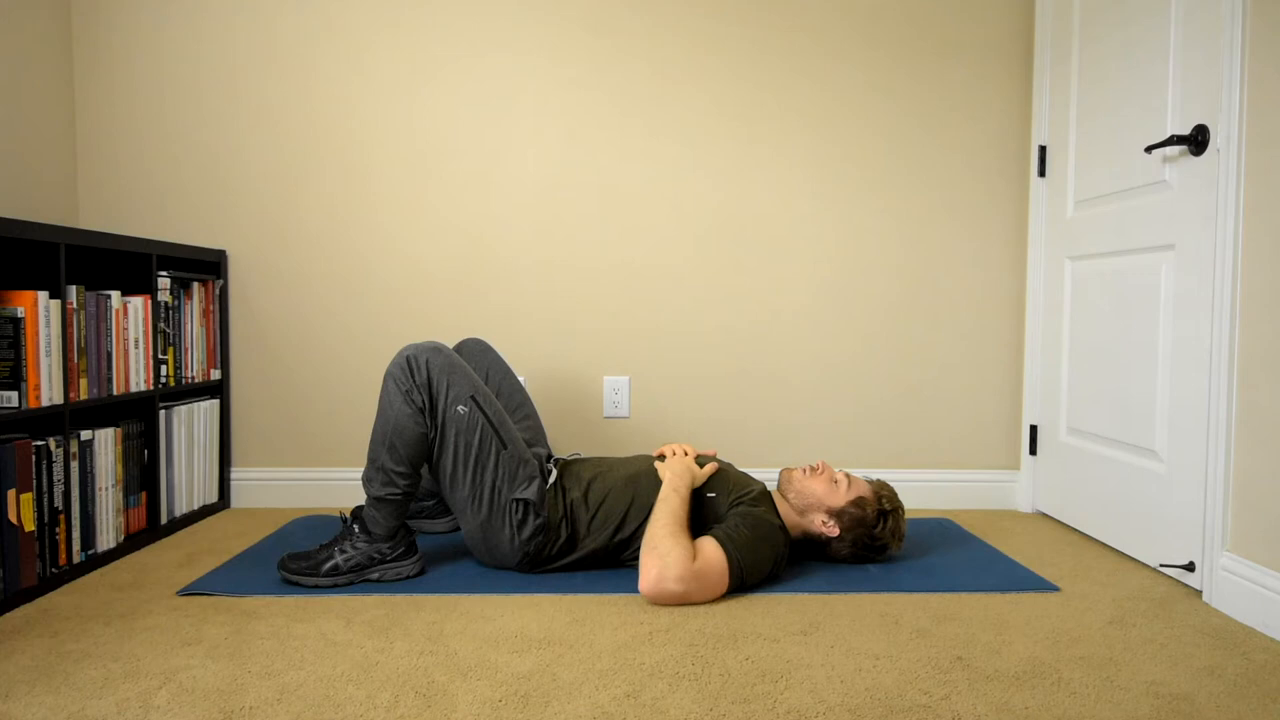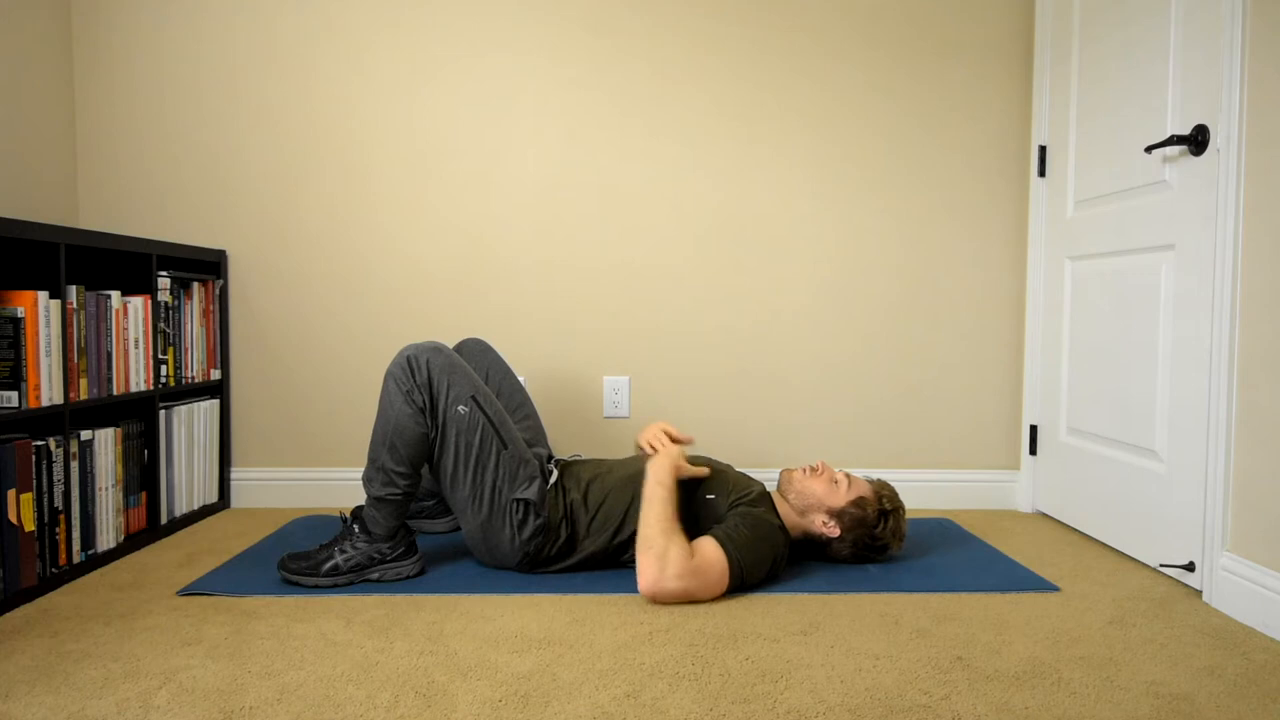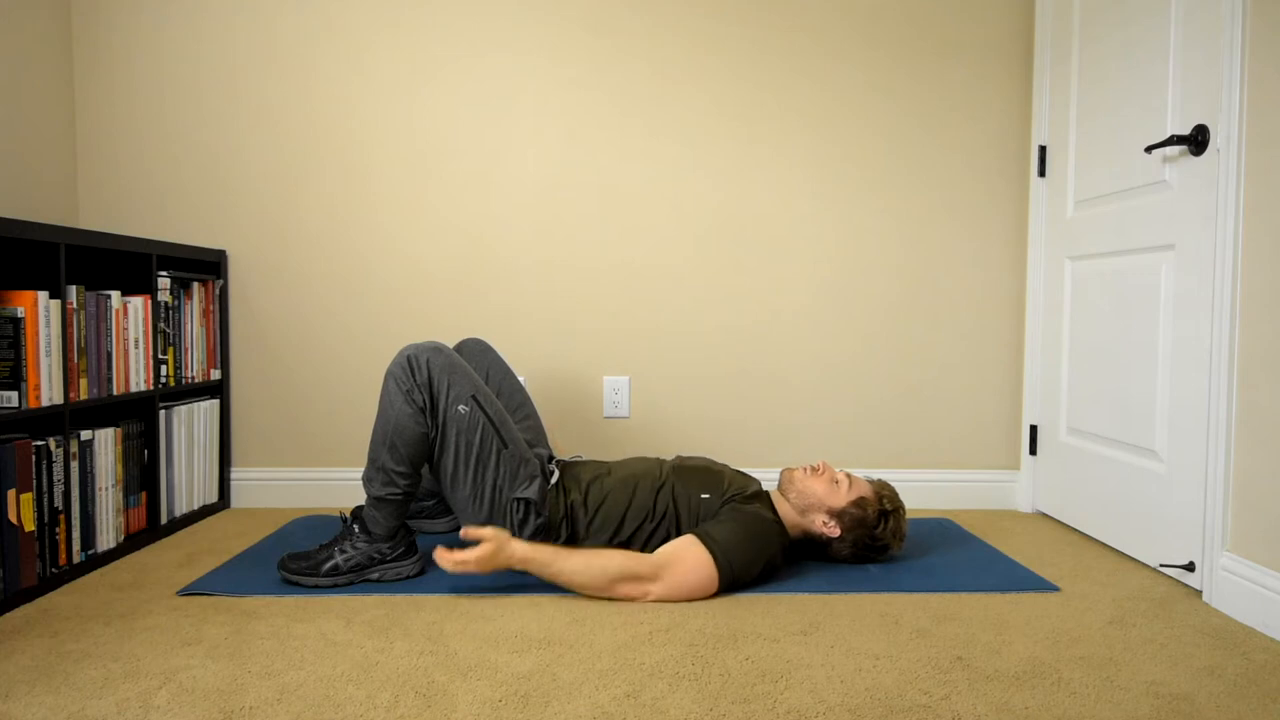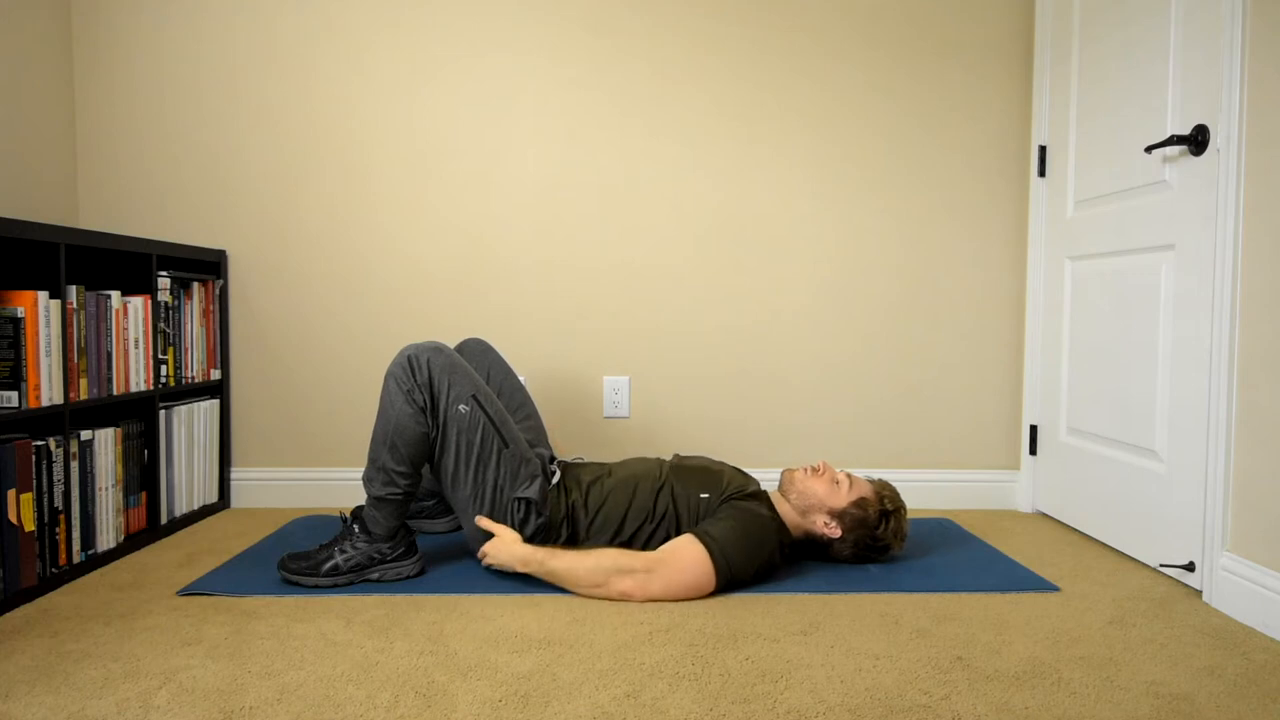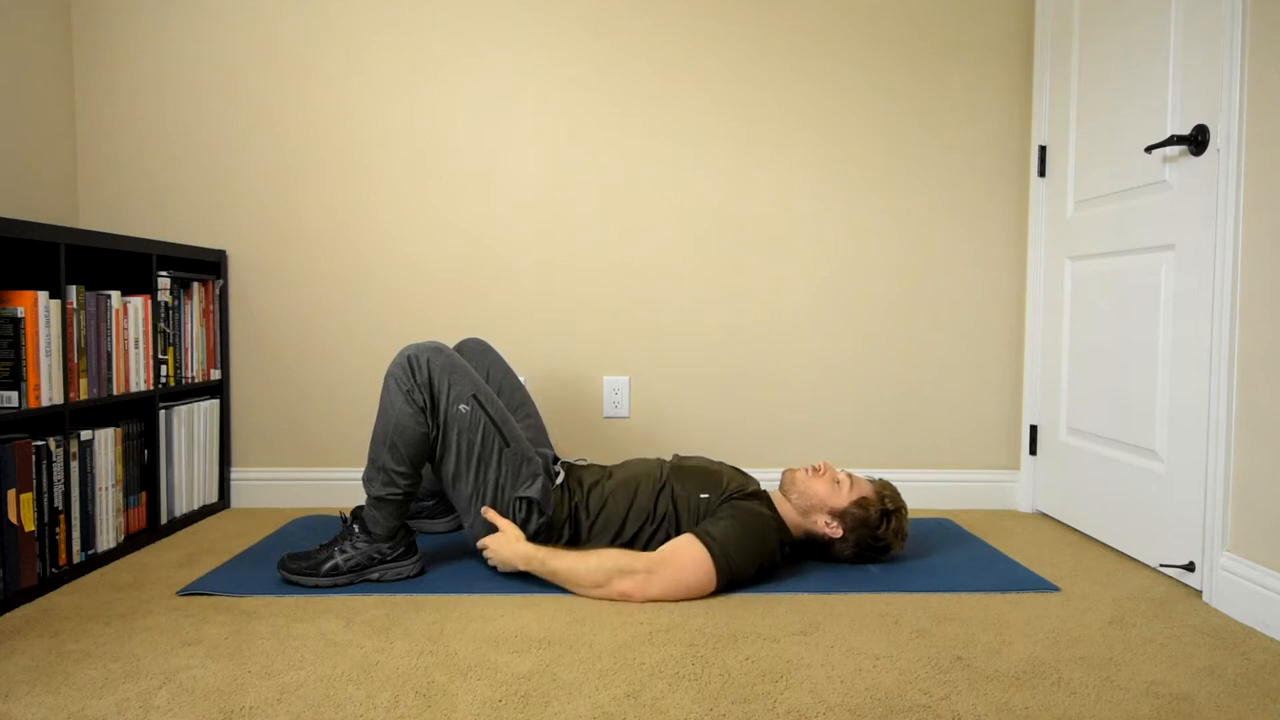
dt=0.4s
person 1, frame 1
left shoulder: (760, 539)
right shoulder: (755, 504)
left elbow: (661, 580)
left wrist: (677, 481)
right wrist: (681, 460)
left hip: (525, 521)
right hip: (553, 479)
left knee: (421, 365)
right knee: (471, 353)
left ankle: (378, 542)
right ankle: (426, 502)
person 1, frame 2
left shoulder: (761, 538)
right shoulder: (755, 505)
left elbow: (659, 579)
left wrist: (663, 470)
right wrist: (665, 451)
left hip: (524, 521)
right hip: (552, 480)
left knee: (422, 365)
right knee: (470, 353)
left ankle: (377, 542)
right ankle: (424, 503)
person 1, frame 3
left shoulder: (755, 537)
right shoulder: (753, 505)
left elbow: (643, 579)
left wrist: (515, 553)
right wrist: (554, 470)
left hip: (535, 513)
right hip: (556, 483)
left knee: (422, 365)
right knee: (470, 352)
left ankle: (378, 543)
right ankle: (426, 502)
person 1, frame 4
left shoulder: (753, 536)
right shoulder: (750, 504)
left elbow: (639, 578)
left wrist: (522, 556)
left hip: (529, 513)
right hip: (556, 482)
left knee: (422, 365)
right knee: (472, 353)
left ankle: (378, 542)
right ankle: (428, 502)
person 1, frame 5
left shoulder: (752, 536)
right shoulder: (750, 503)
left elbow: (640, 578)
left wrist: (525, 555)
left hip: (532, 511)
right hip: (558, 481)
left knee: (422, 365)
right knee: (471, 352)
left ankle: (379, 542)
right ankle: (429, 500)
